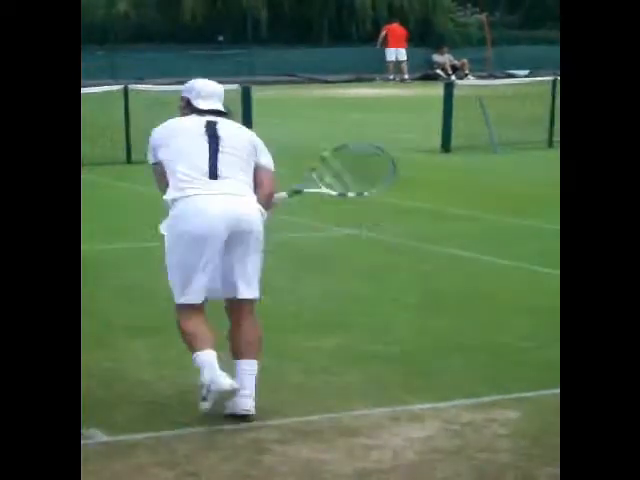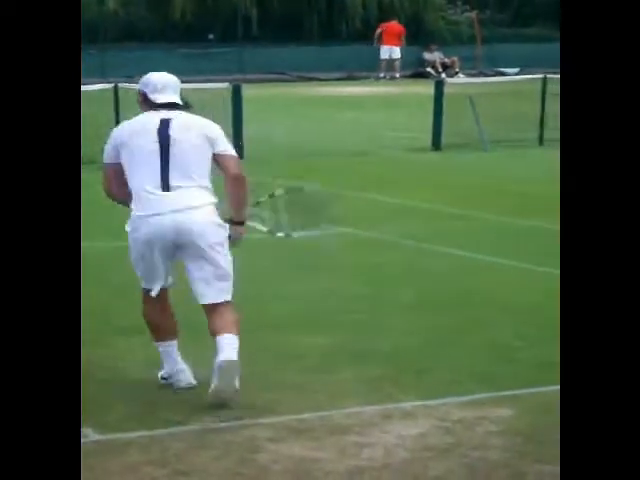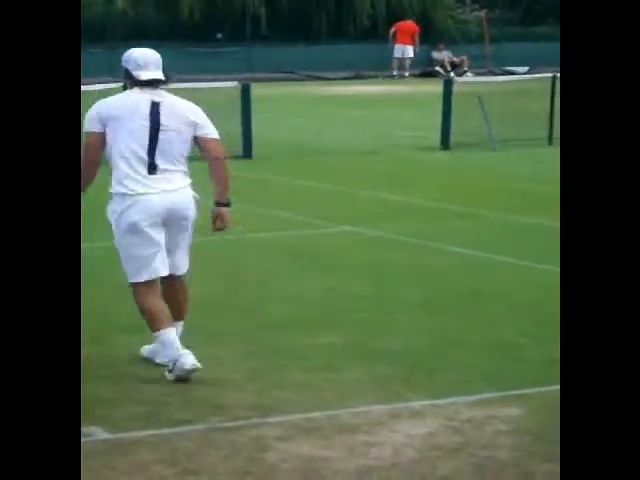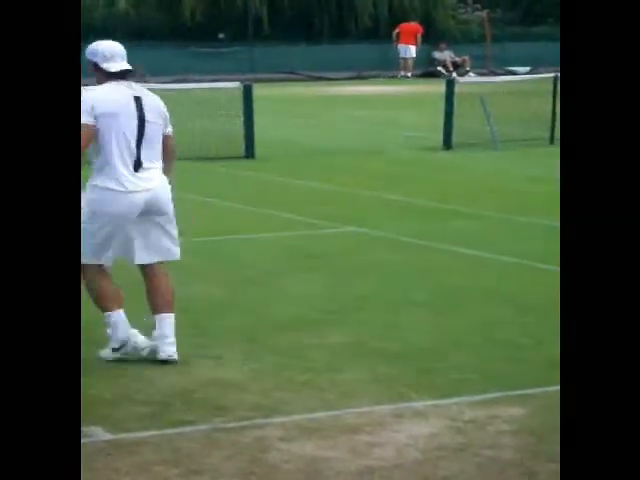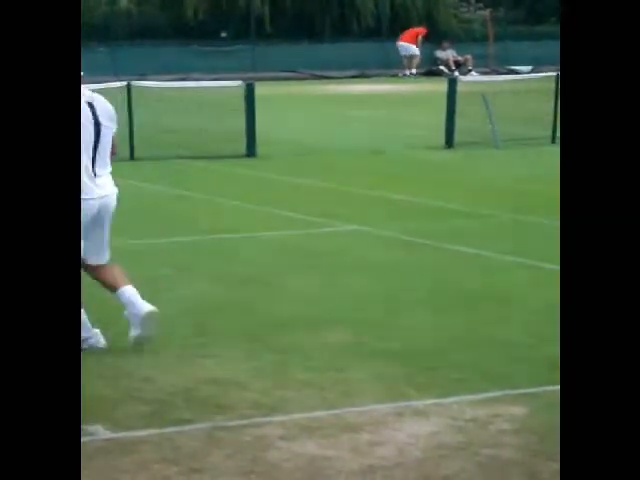
dt=0.3s
person 1, frame 1
left shoulder: (163, 132)
right shoulder: (248, 135)
left elbow: (167, 185)
right elbow: (267, 191)
left hip: (194, 212)
right hip: (245, 210)
left knee: (190, 307)
right knee: (242, 306)
left ankle: (213, 376)
right ankle: (245, 393)
person 1, frame 2
left shoulder: (122, 132)
right shoulder: (207, 127)
left elbow: (113, 189)
right elbow: (235, 175)
right wrist: (237, 221)
left hip: (149, 222)
right hip: (199, 218)
left knee: (153, 293)
right knee: (218, 304)
left ankle: (175, 368)
right ankle: (227, 357)
person 1, frame 3
left shoulder: (105, 107)
right shoulder: (189, 109)
left elbow: (89, 159)
right elbow: (217, 157)
left wrist: (80, 190)
right wrist: (223, 204)
left hip: (134, 203)
right hip: (179, 199)
left knee: (145, 284)
right knee: (173, 276)
left ankle: (176, 356)
right ankle: (168, 348)
person 1, frame 4
left shoulder: (90, 98)
right shoulder: (154, 101)
left elbow: (82, 144)
right elbow: (169, 153)
left hip: (113, 195)
right hip: (156, 190)
left knee: (92, 265)
right knee: (154, 266)
left ankle: (123, 335)
right ankle: (166, 341)
person 1, frame 5
right shoulder: (102, 103)
left hip: (83, 198)
right hip: (105, 194)
right knee: (96, 263)
left ankle: (86, 334)
right ankle: (137, 305)
